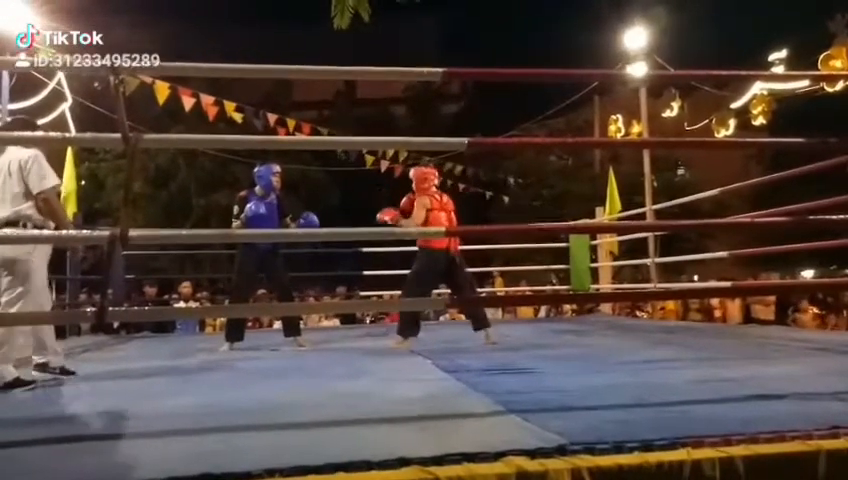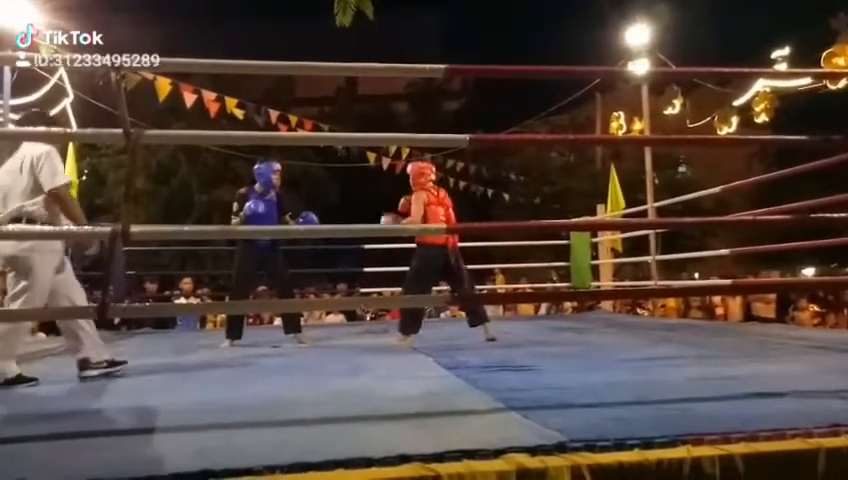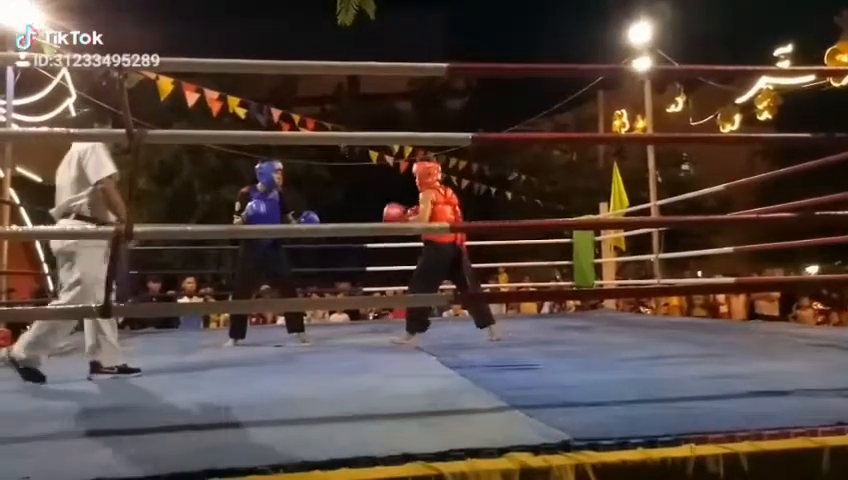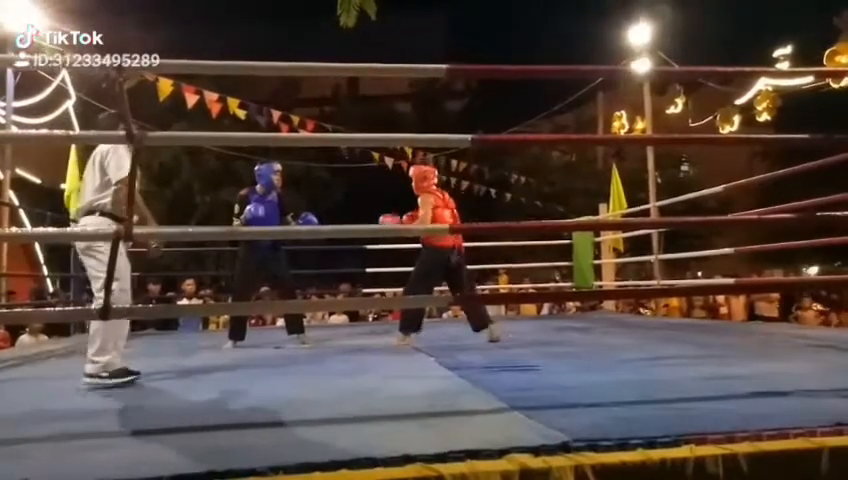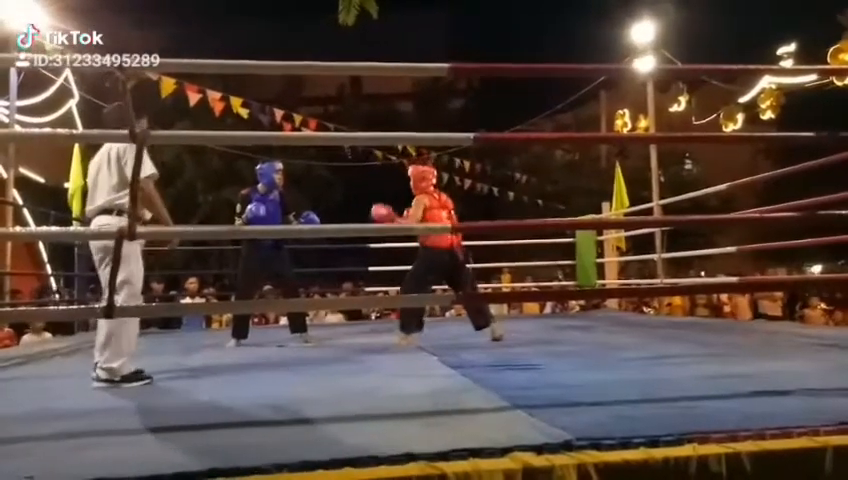
dt=0.4s
person 1, frame 1
right shoulder: (30, 156)
right elbow: (46, 198)
right wrist: (71, 233)
right hip: (25, 240)
left knee: (37, 302)
left ankle: (47, 359)
person 1, frame 2
right shoulder: (44, 151)
right elbow: (60, 194)
right wrist: (85, 228)
left hip: (32, 239)
right hip: (35, 239)
left knee: (70, 298)
right knee: (23, 306)
left ankle: (91, 358)
person 1, frame 3
left shoulder: (72, 155)
right shoulder: (92, 148)
right elbow: (106, 188)
right wrist: (126, 222)
left hip: (89, 235)
left knee: (100, 299)
right knee: (75, 300)
left ankle: (105, 360)
right ankle: (24, 353)
person 1, frame 4
left shoulder: (101, 153)
right shoulder: (115, 148)
right elbow: (126, 188)
right wrist: (150, 223)
left hip: (103, 230)
right hip: (101, 230)
left knee: (116, 297)
right knee: (113, 295)
left ankle: (107, 362)
right ankle: (100, 365)
person 1, frame 5
left shoulder: (100, 155)
right shoulder: (129, 145)
right elbow: (144, 188)
right wrist: (168, 224)
left hip: (101, 227)
right hip: (120, 227)
left knee: (116, 298)
right knee: (124, 297)
left ankle: (107, 364)
right ankle: (112, 370)
person 2, frame 1
left shoulder: (276, 198)
right shoulder: (245, 197)
left elbow: (286, 224)
right elbow: (235, 228)
left wrist: (301, 224)
right wrist: (245, 217)
left hip: (271, 250)
right hip: (250, 251)
left knee: (285, 291)
right knee: (240, 294)
left ankle: (296, 336)
right ankle: (230, 340)
person 2, frame 2
left shoulder: (276, 196)
right shoulder: (244, 194)
left elbow: (286, 220)
right elbow: (234, 224)
left wrist: (300, 222)
right wrist: (244, 215)
left hip: (271, 247)
right hip: (249, 248)
left knee: (285, 288)
right knee: (239, 291)
left ankle: (296, 332)
right ankle: (231, 337)
person 2, frame 3
left shoulder: (278, 194)
right shoulder: (246, 194)
left elbow: (288, 219)
right elbow: (236, 224)
left wrist: (301, 221)
right wrist: (246, 215)
left hip: (274, 247)
right hip: (252, 247)
left knee: (288, 287)
right knee: (242, 290)
left ankle: (299, 331)
right ankle: (234, 336)
person 2, frame 4
left shoulder: (278, 196)
right shoulder: (246, 196)
left elbow: (287, 221)
right elbow: (236, 226)
left wrist: (300, 223)
right wrist: (245, 218)
left hip: (273, 248)
right hip: (251, 250)
left knee: (288, 289)
right knee: (241, 292)
left ankle: (298, 332)
right ankle: (234, 338)
person 2, frame 5
left shoulder: (279, 195)
right shoulder: (247, 195)
left elbow: (289, 220)
right elbow: (238, 225)
left wrist: (302, 221)
right wrist: (246, 217)
left hip: (276, 247)
right hip: (254, 248)
left knee: (290, 287)
right knee: (244, 291)
left ankle: (301, 331)
right ankle: (237, 336)
person 3, frame 1
left shoulder: (423, 200)
right shoulder: (445, 199)
left elbow: (414, 225)
left wrist: (396, 219)
right wrist: (412, 211)
left hip: (431, 254)
right hip: (450, 253)
left knee: (411, 294)
right knee: (466, 292)
left ankle: (404, 338)
right ankle: (487, 333)
person 3, frame 2
left shoulder: (420, 195)
right shoulder: (443, 194)
left elbow: (415, 221)
left wrist: (395, 221)
left hip: (430, 249)
right hip: (449, 248)
left knee: (412, 291)
right knee: (464, 288)
left ankle: (406, 335)
right ankle: (487, 329)
person 3, frame 3
left shoulder: (427, 194)
right shoulder: (448, 193)
left elbow: (422, 220)
left wrist: (403, 218)
right wrist: (416, 215)
left hip: (437, 247)
right hip: (456, 246)
left knee: (419, 289)
right knee: (470, 288)
left ankle: (411, 334)
right ankle: (492, 329)
person 3, frame 4
left shoulder: (425, 198)
right shoulder: (445, 197)
left elbow: (424, 224)
left wrist: (401, 226)
right wrist: (416, 220)
left hip: (435, 250)
right hip: (454, 250)
left knee: (414, 291)
right knee: (466, 290)
left ankle: (405, 335)
right ankle: (491, 329)
person 3, frame 5
left shoulder: (421, 199)
right shoulder: (443, 198)
left elbow: (412, 223)
left wrist: (391, 218)
left hip: (433, 251)
right hip: (453, 250)
left knee: (411, 289)
right knee: (468, 290)
left ankle: (408, 334)
right ankle: (493, 328)
